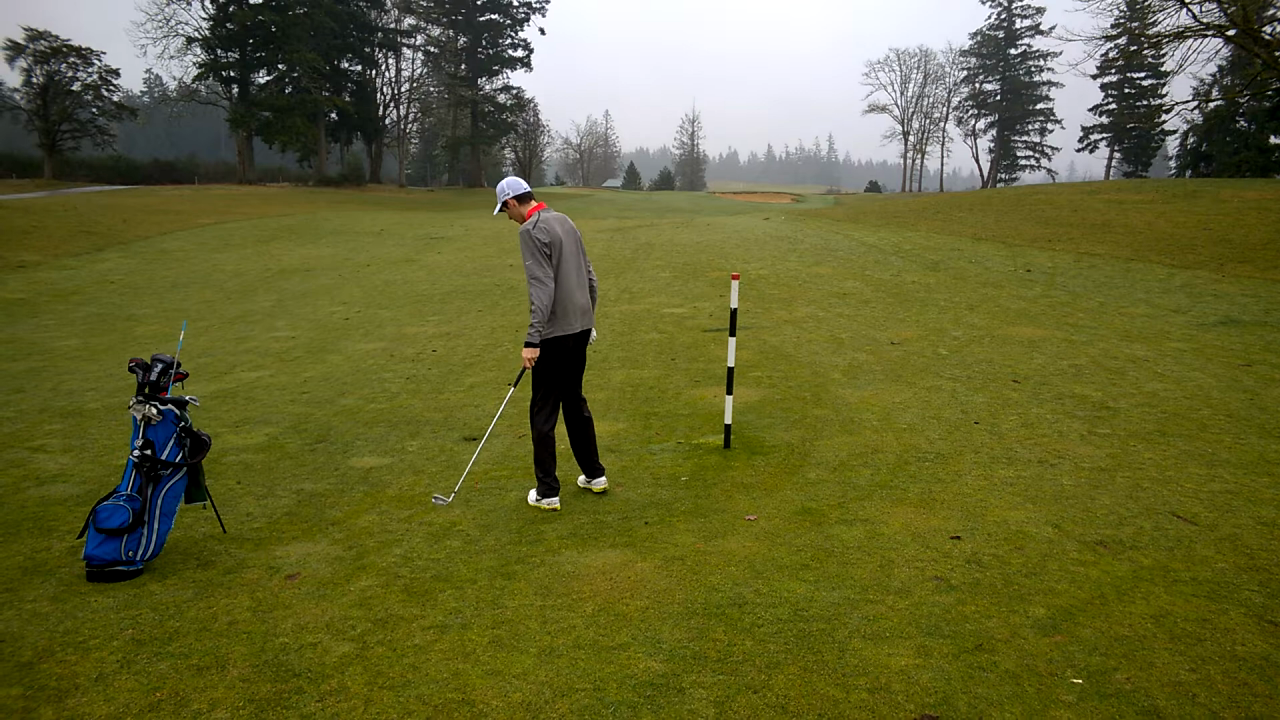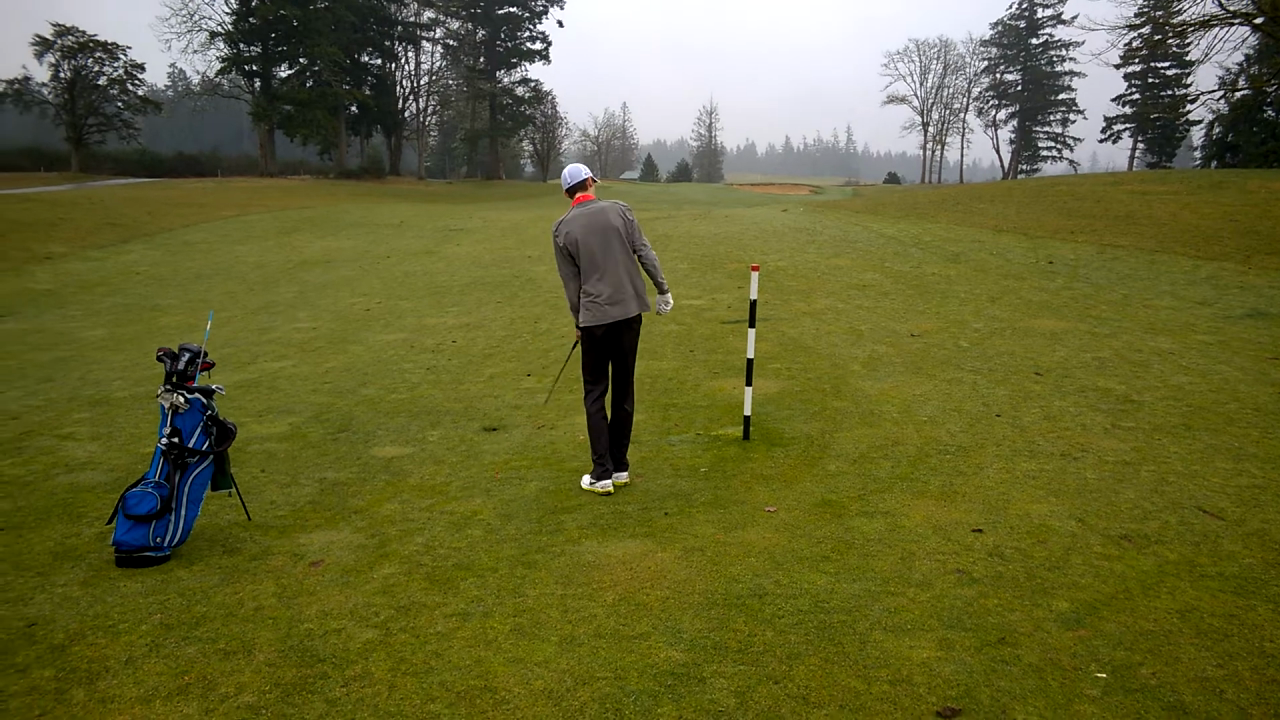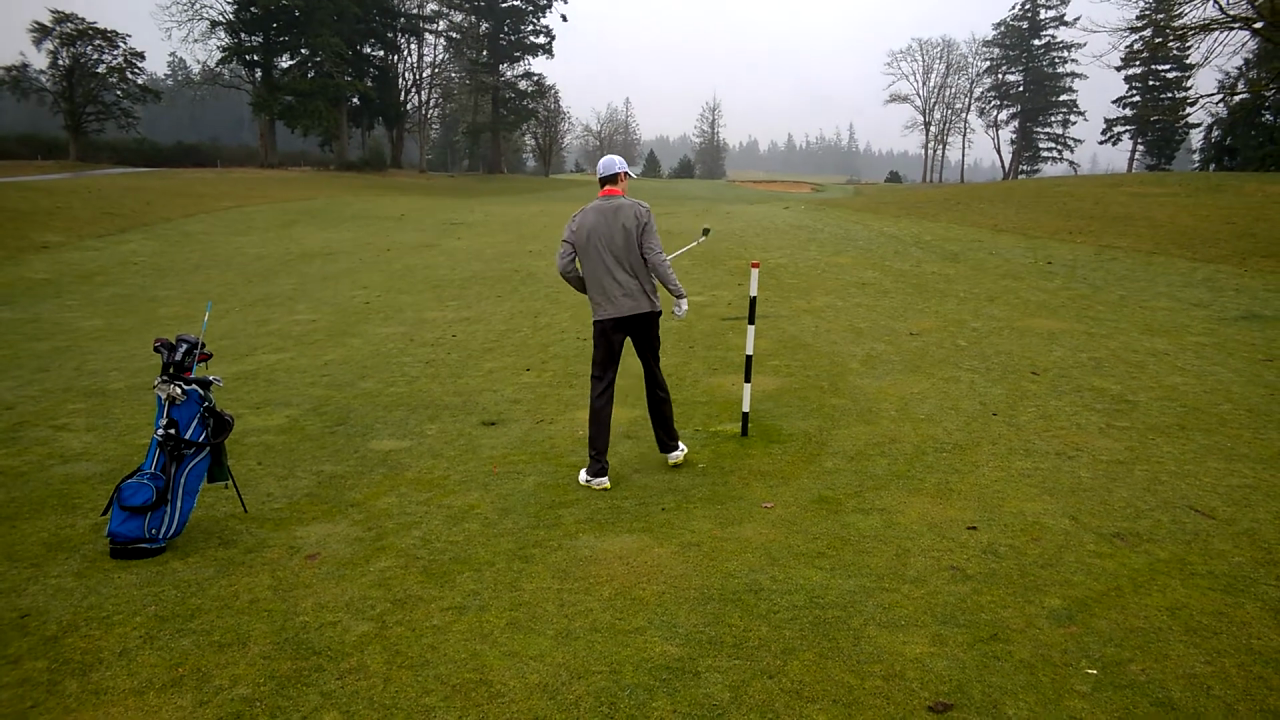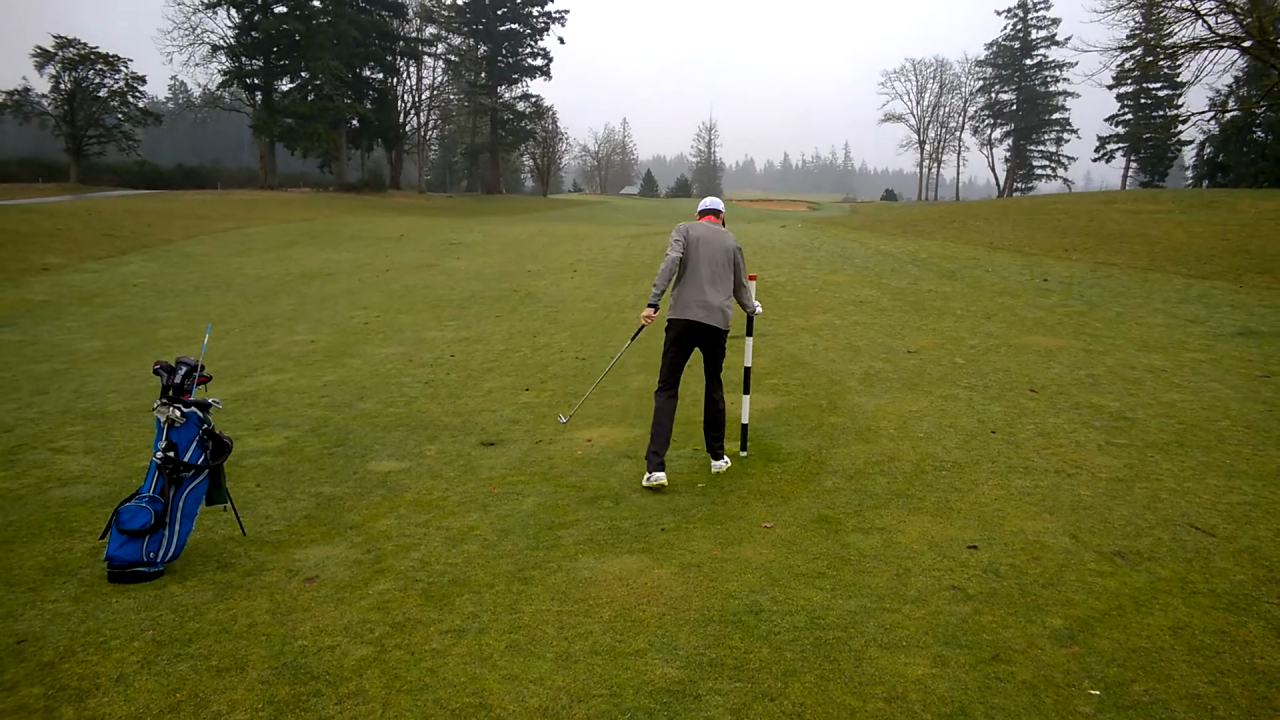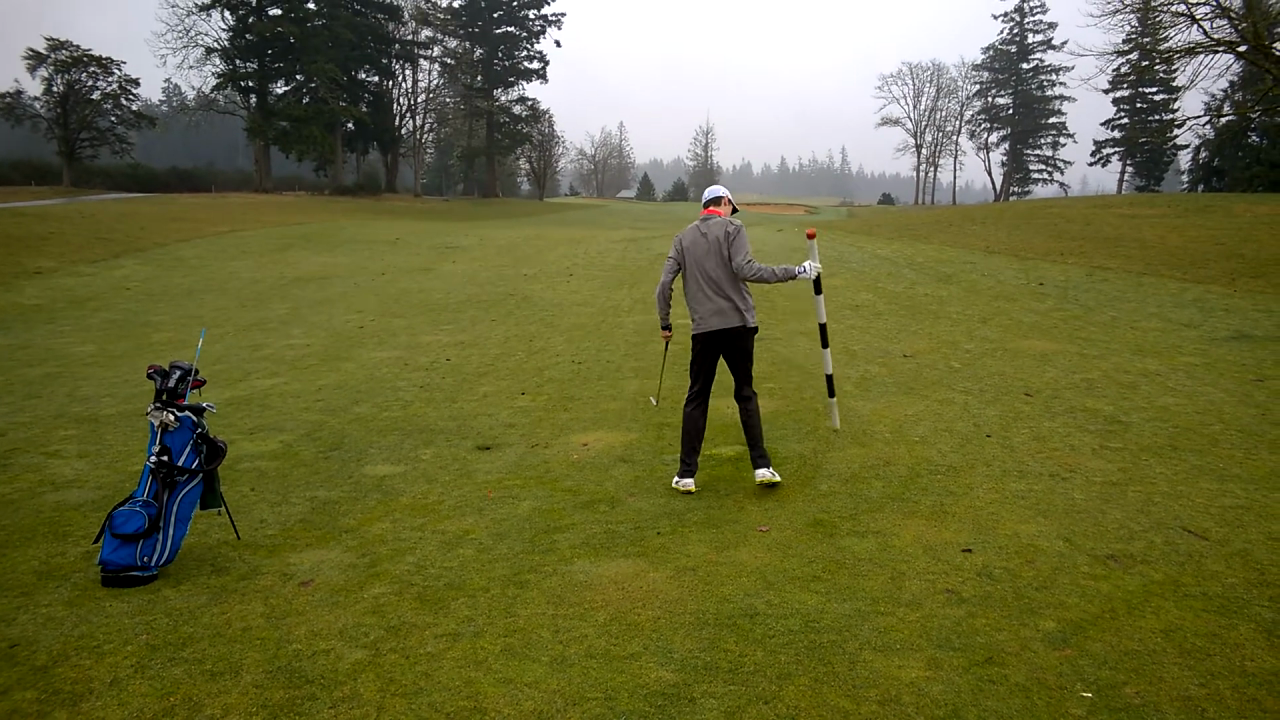
dt=0.7s
person 1, frame 1
left shoulder: (531, 231)
right shoulder: (564, 221)
left elbow: (542, 289)
right elbow: (589, 276)
left wrist: (532, 339)
right wrist: (589, 318)
left hip: (556, 331)
right hip: (579, 326)
left knee: (544, 410)
right knee: (574, 400)
left ankle: (547, 490)
right ankle: (594, 473)
person 1, frame 2
left shoulder: (562, 228)
right shoulder: (619, 210)
left elbow: (570, 283)
right elbow: (645, 254)
left wrist: (579, 320)
right wrist: (663, 289)
left hip: (594, 318)
right hip: (629, 312)
left knee: (595, 394)
right knee: (623, 390)
left ankle: (602, 473)
right ankle: (619, 466)
person 1, frame 3
left shoulder: (581, 218)
right shoulder: (638, 210)
left elbow: (565, 267)
right elbow: (655, 257)
right wrist: (679, 294)
left hip: (606, 313)
right hip: (643, 307)
left knee: (601, 388)
right knee: (653, 374)
left ankle: (597, 471)
right ankle: (670, 447)
person 1, frame 4
left shoulder: (684, 229)
right shoulder: (731, 241)
left elbow: (671, 261)
right elbow: (740, 289)
left wrist: (653, 302)
right wrist: (752, 307)
left hip: (684, 318)
right hip: (717, 322)
left knee: (667, 390)
right knee: (713, 387)
left ankle: (656, 468)
right ankle: (717, 455)
person 1, frame 5
left shoulder: (683, 237)
right shoulder: (732, 227)
left elbow: (665, 283)
right elbow: (746, 271)
left wrist: (665, 323)
right wrist: (795, 271)
left hip: (704, 329)
right hip: (737, 324)
left knee: (696, 399)
right knee: (745, 393)
left ankle: (686, 474)
right ankle: (761, 465)
